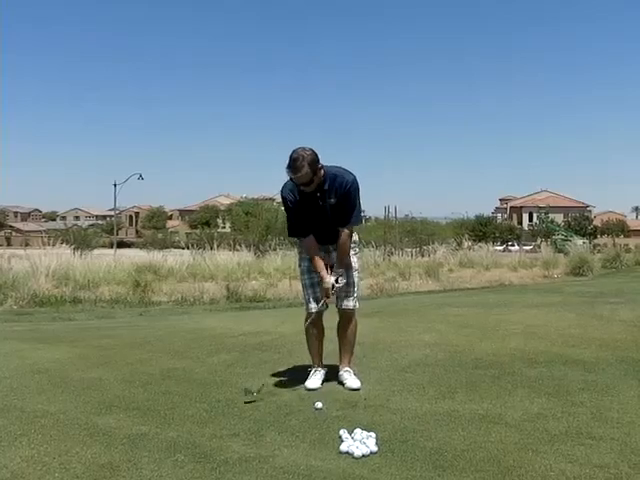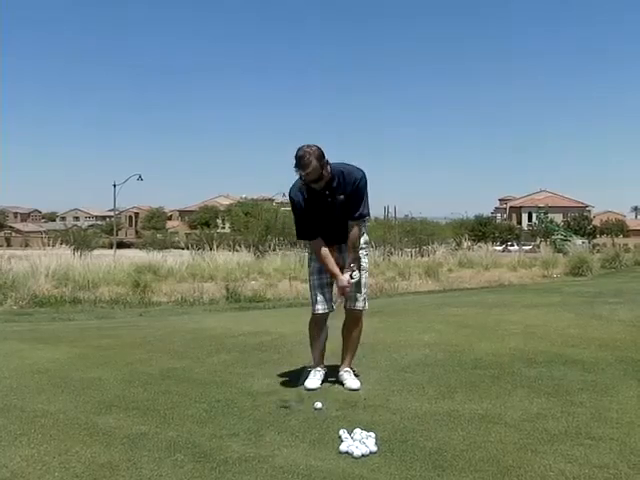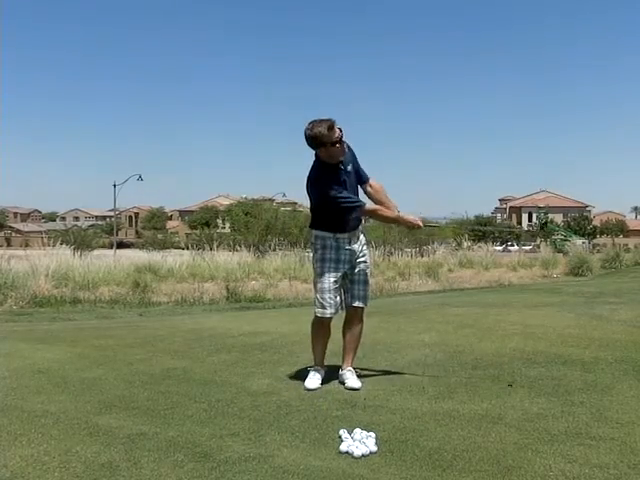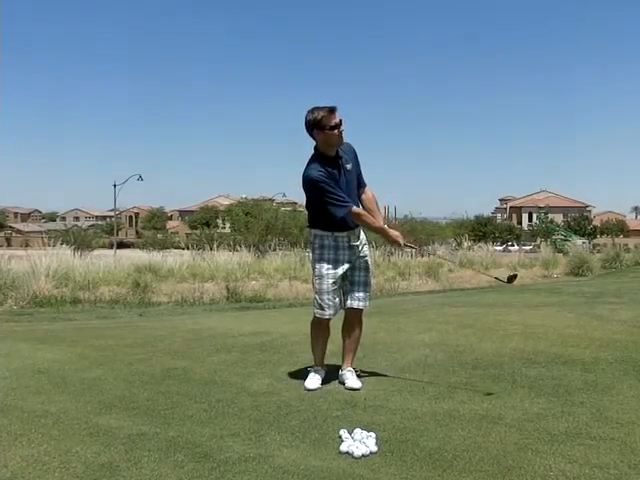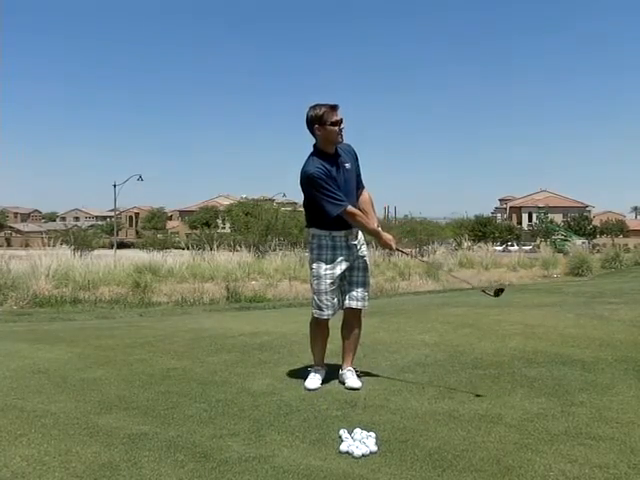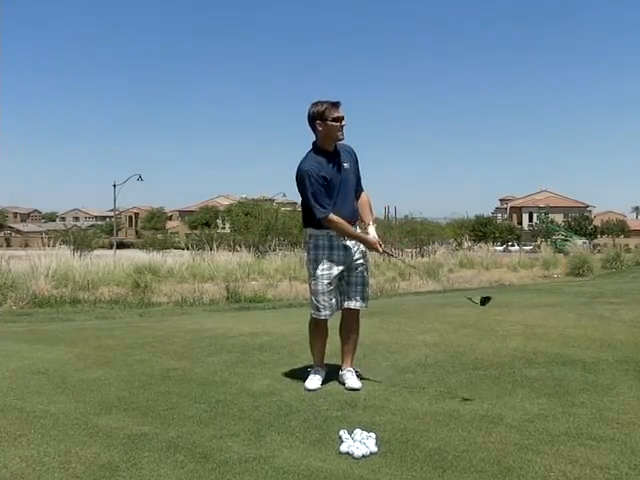
dt=0.7s
person 1, frame 1
left shoulder: (345, 182)
right shoulder: (290, 192)
left elbow: (345, 230)
right elbow: (306, 239)
left wrist: (340, 271)
right wrist: (323, 276)
left hip: (342, 245)
right hip: (312, 250)
left knee: (348, 309)
right knee: (314, 311)
left ankle: (345, 368)
right ankle: (317, 367)
person 1, frame 2
left shoulder: (353, 177)
right shoulder: (298, 193)
left elbow: (355, 226)
right elbow: (315, 242)
left wrist: (349, 267)
right wrist: (337, 276)
left hip: (354, 245)
right hip: (322, 249)
left knee: (355, 310)
right knee: (319, 312)
left ankle: (346, 368)
right ankle: (317, 367)
person 1, frame 3
left shoulder: (346, 152)
right shoulder: (320, 182)
left elbow: (369, 185)
right elbow: (367, 211)
left wrist: (398, 213)
right wrist: (402, 219)
left hip: (356, 238)
right hip: (330, 243)
left knee: (356, 309)
right knee: (325, 311)
left ankle: (347, 368)
right ankle: (317, 367)
person 1, frame 4
left shoulder: (348, 151)
right shoulder: (314, 174)
left elbow: (364, 191)
right elbow: (352, 212)
left wrist: (384, 225)
right wrist: (385, 233)
left hip: (357, 238)
right hip: (328, 242)
left knee: (355, 309)
right knee: (323, 312)
left ankle: (347, 368)
right ankle: (317, 368)
person 1, frame 5
left shoulder: (348, 152)
right shoulder: (313, 171)
left elbow: (361, 193)
right elbow: (347, 211)
left wrist: (376, 227)
right wrist: (379, 235)
left hip: (355, 238)
right hip: (326, 242)
left knee: (354, 308)
right knee: (322, 311)
left ankle: (347, 368)
right ankle: (317, 367)
person 1, frame 6
left shoulder: (348, 153)
right shoulder: (308, 168)
right elbow: (326, 217)
left wrist: (370, 227)
right wrist: (363, 238)
left hip: (354, 242)
right hip: (324, 244)
left knee: (352, 309)
right knee: (320, 312)
left ankle: (347, 368)
right ankle: (317, 368)
